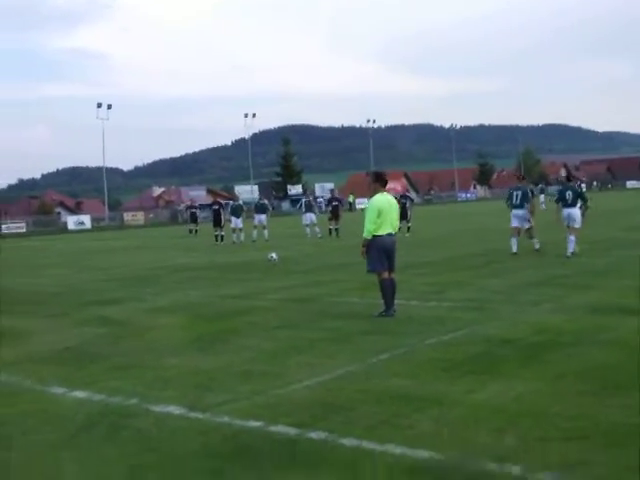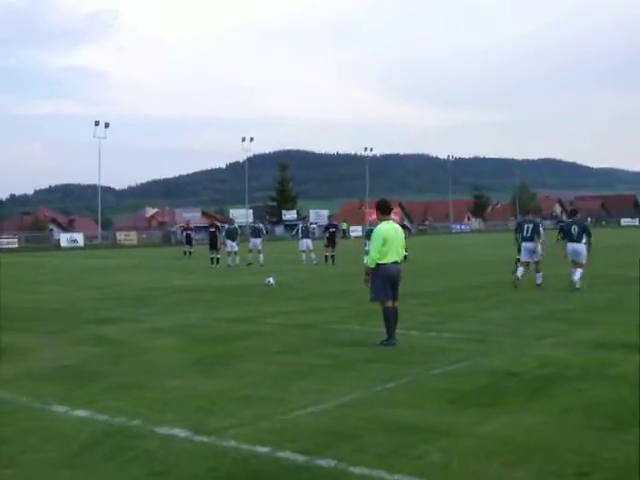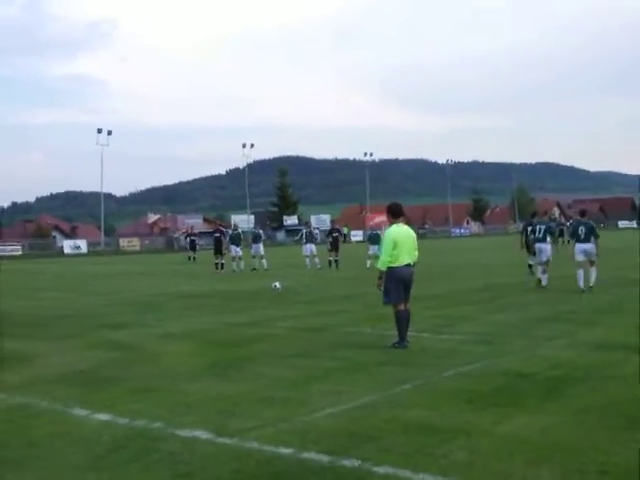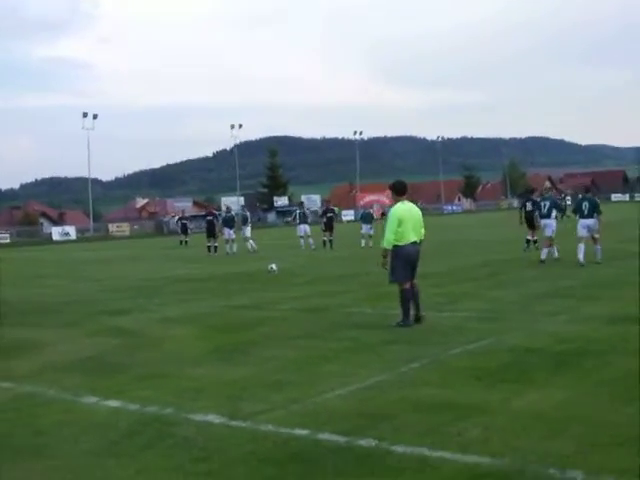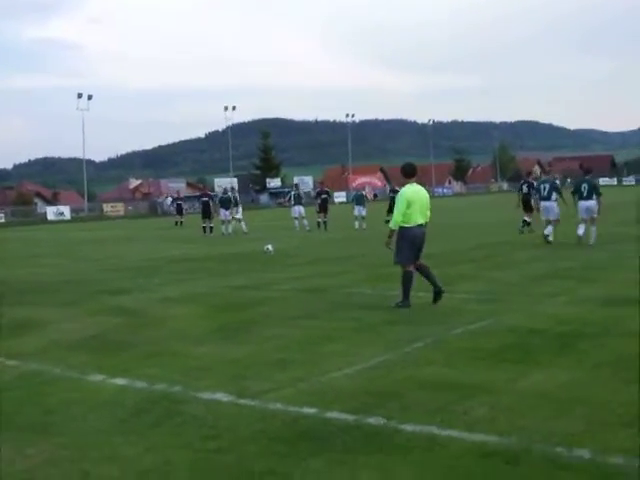
dt=0.2s
person 1, frame 1
left shoulder: (374, 201)
right shoulder: (392, 200)
left elbow: (370, 226)
right elbow: (396, 223)
left wrist: (364, 245)
left hip: (377, 239)
right hip: (390, 238)
left knee: (382, 274)
right knee: (390, 273)
left ankle: (388, 309)
right ankle: (391, 306)
person 1, frame 2
left shoulder: (379, 230)
right shoulder: (399, 229)
left elbow: (374, 254)
right elbow: (402, 251)
left wrist: (367, 273)
left hip: (382, 268)
right hip: (396, 267)
left knee: (386, 303)
right knee: (393, 302)
left ankle: (390, 338)
right ankle: (392, 335)
person 1, frame 3
left shoulder: (390, 233)
right shoulder: (410, 231)
left elbow: (385, 258)
right elbow: (415, 254)
left wrist: (380, 277)
left hip: (395, 271)
right hip: (408, 270)
left knee: (398, 306)
right knee: (405, 304)
left ankle: (402, 340)
right ankle: (403, 337)
person 1, frame 4
left shoulder: (395, 211)
right shoulder: (416, 209)
left elbow: (389, 236)
right elbow: (421, 232)
left wrist: (384, 256)
left hip: (401, 249)
right hip: (415, 248)
left knee: (404, 284)
right knee: (411, 281)
left ankle: (406, 319)
right ankle: (417, 312)
person 1, frame 5
left shoulder: (404, 192)
right shoulder: (424, 192)
left elbow: (397, 217)
right elbow: (427, 214)
left wrist: (390, 236)
left hip: (407, 231)
right hip: (421, 230)
left knee: (407, 266)
right knee: (416, 262)
left ankle: (406, 300)
right ankle: (437, 287)
